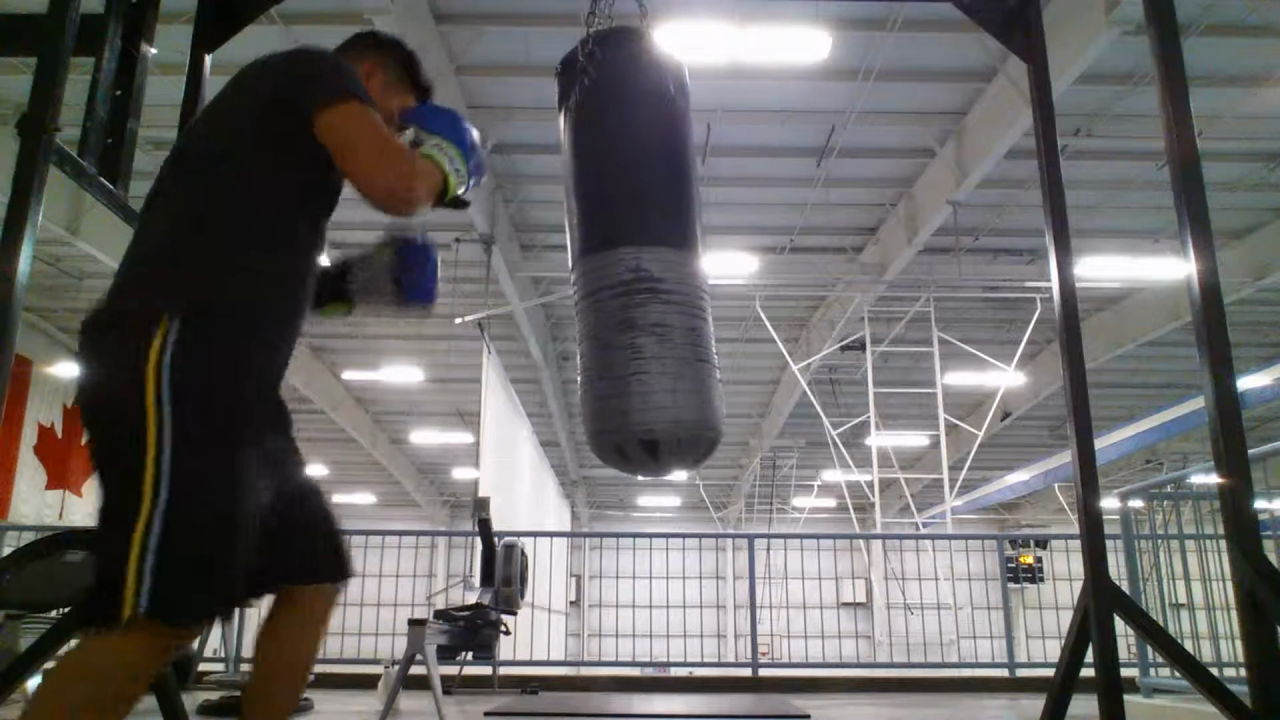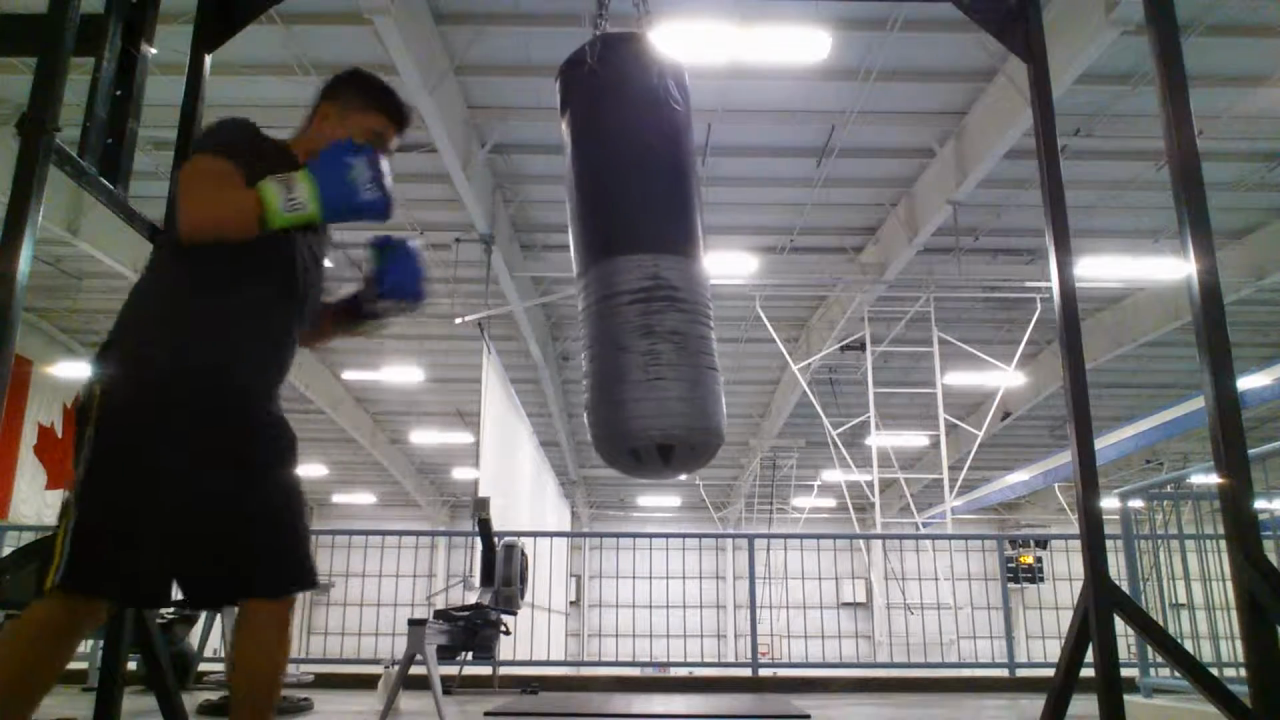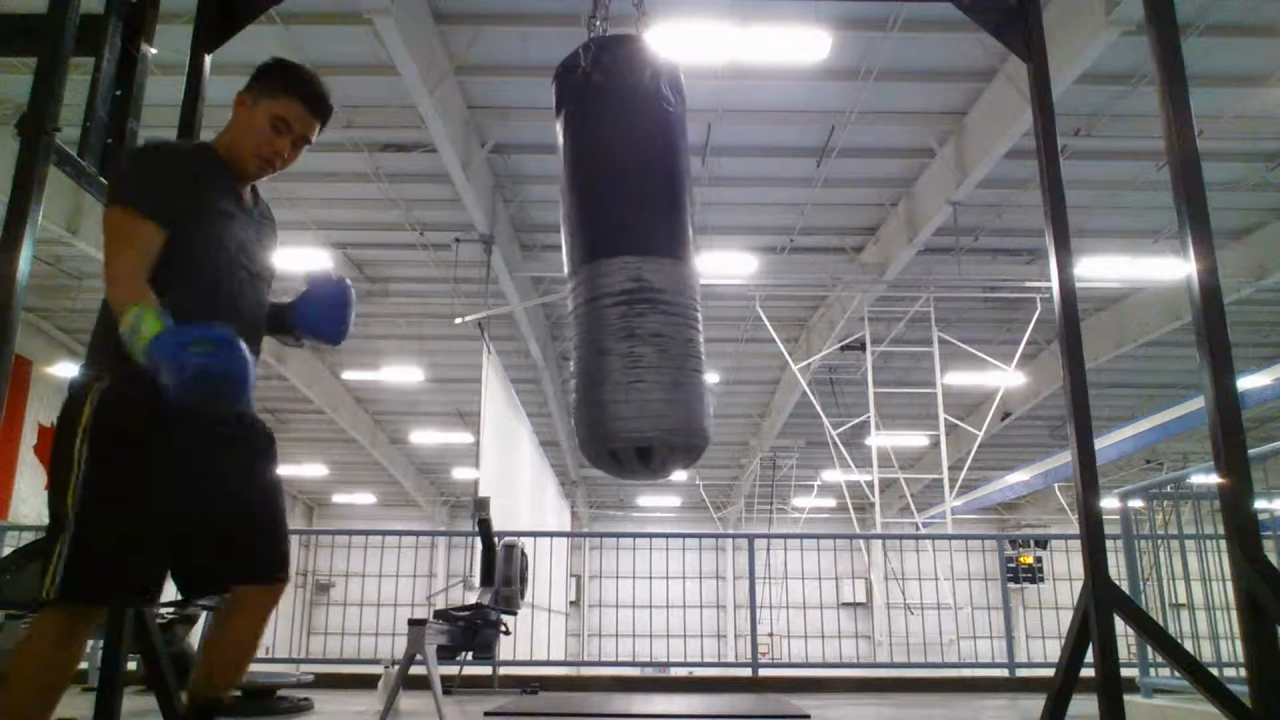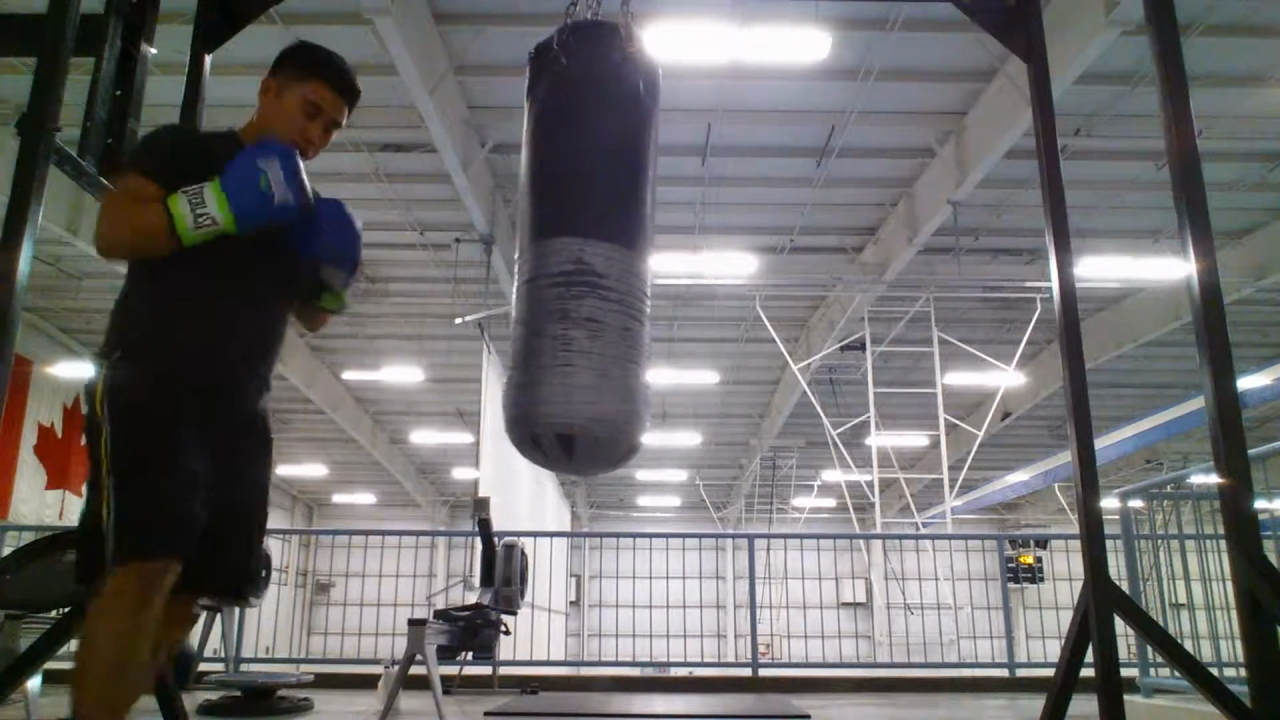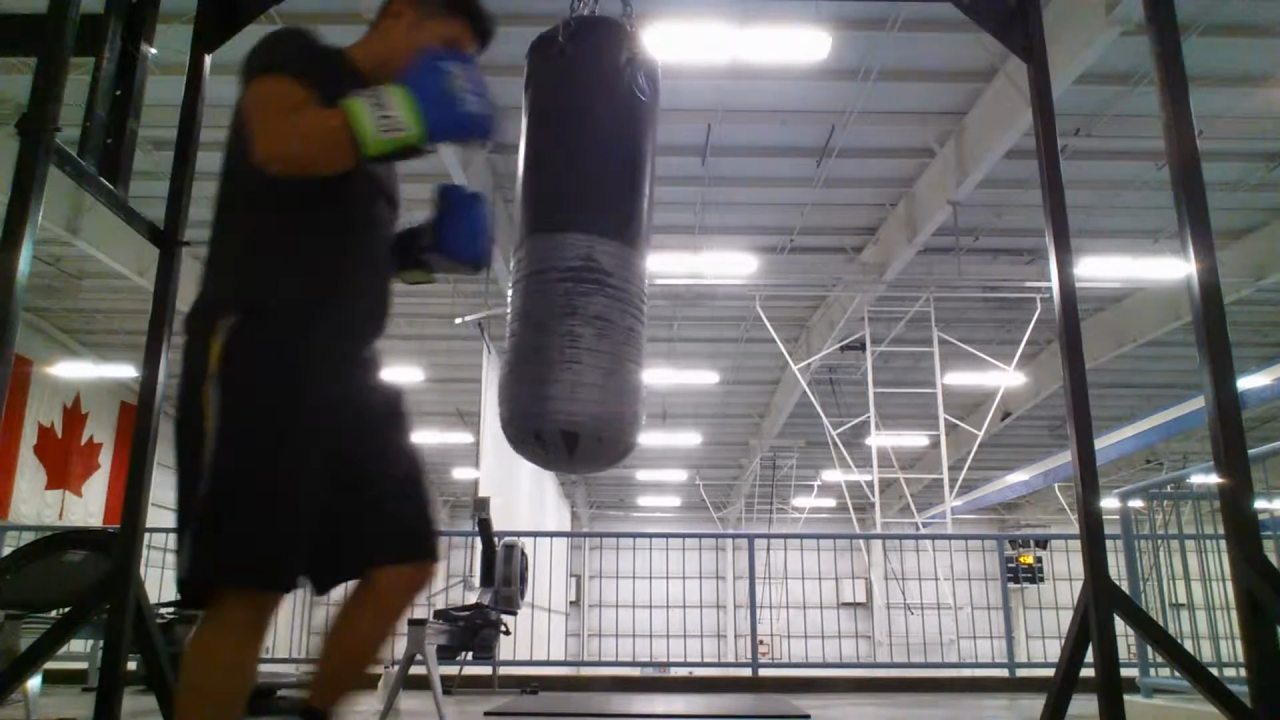
dt=0.5s
person 1, frame 1
left shoulder: (275, 126)
right shoulder: (316, 73)
right elbow: (394, 184)
left wrist: (358, 283)
right wrist: (447, 159)
left hip: (221, 377)
right hip: (182, 362)
left knee: (314, 579)
right knee: (163, 616)
person 1, frame 2
left shoulder: (307, 226)
right shoulder: (238, 143)
right elbow: (201, 216)
left wrist: (370, 301)
right wrist: (320, 189)
left hip: (241, 416)
right hip: (150, 394)
left knee: (273, 595)
right knee: (80, 597)
person 1, frame 3
left shoulder: (258, 215)
right shoulder: (161, 170)
right elbow: (125, 279)
left wrist: (291, 316)
right wrist: (165, 349)
left hip: (221, 424)
right hip: (132, 408)
left knee: (261, 582)
right knee: (81, 602)
person 1, frame 4
left shoulder: (303, 204)
right shoulder: (180, 148)
left elbow: (312, 313)
right elbow: (115, 231)
left wrist: (331, 268)
right wrist: (226, 202)
left hip: (238, 412)
right hip: (147, 387)
left knee: (185, 591)
right knee: (146, 568)
person 1, frame 5
left shoulder: (379, 141)
right elbow: (283, 147)
left wrist: (427, 246)
right wrist: (411, 113)
left hip: (344, 370)
right hip: (258, 350)
left knee: (403, 566)
right knee: (248, 590)
